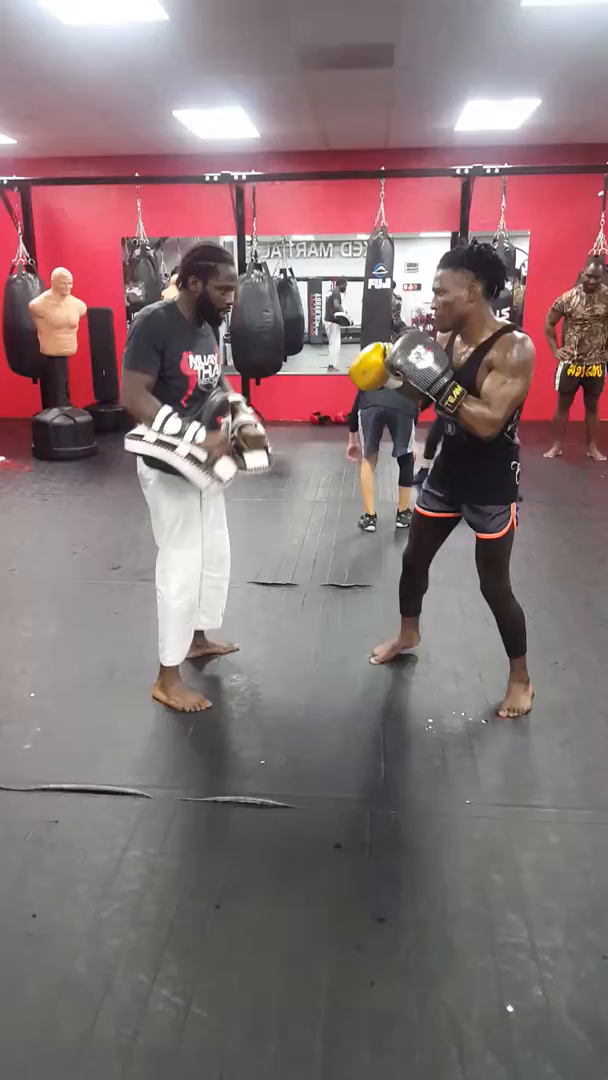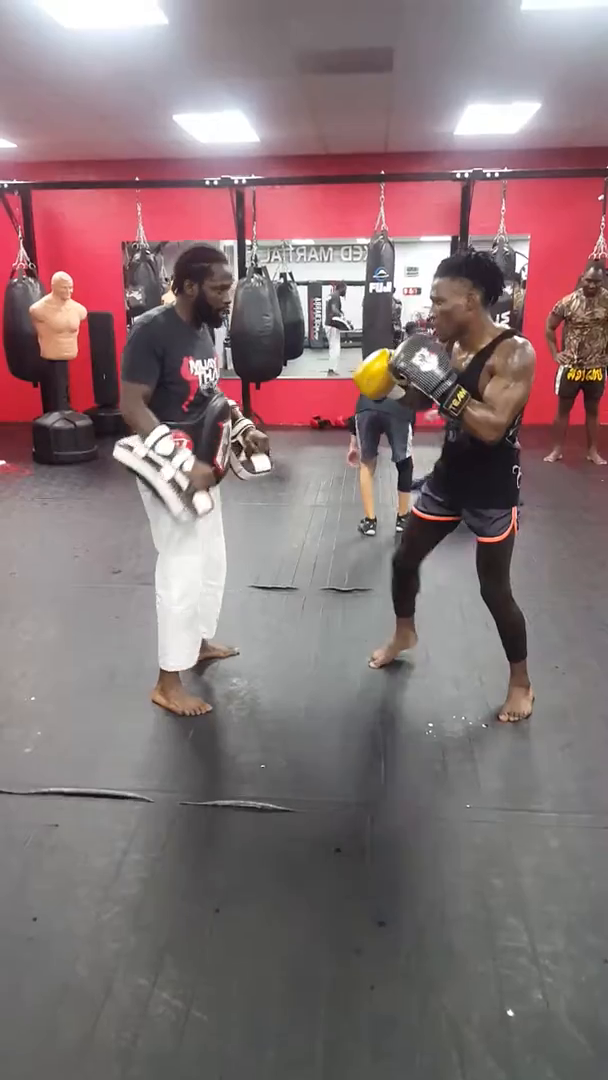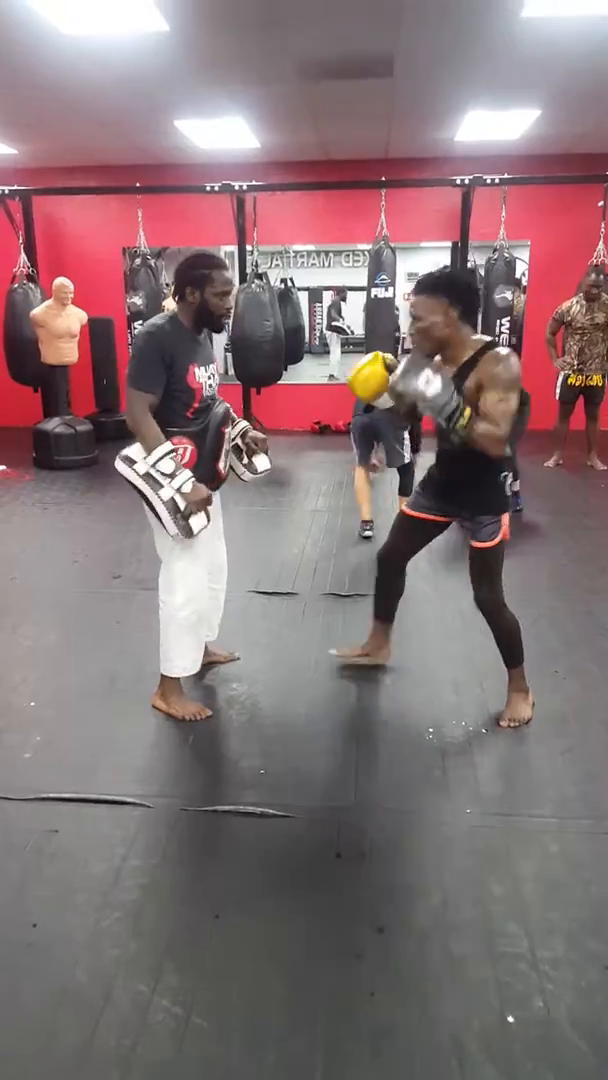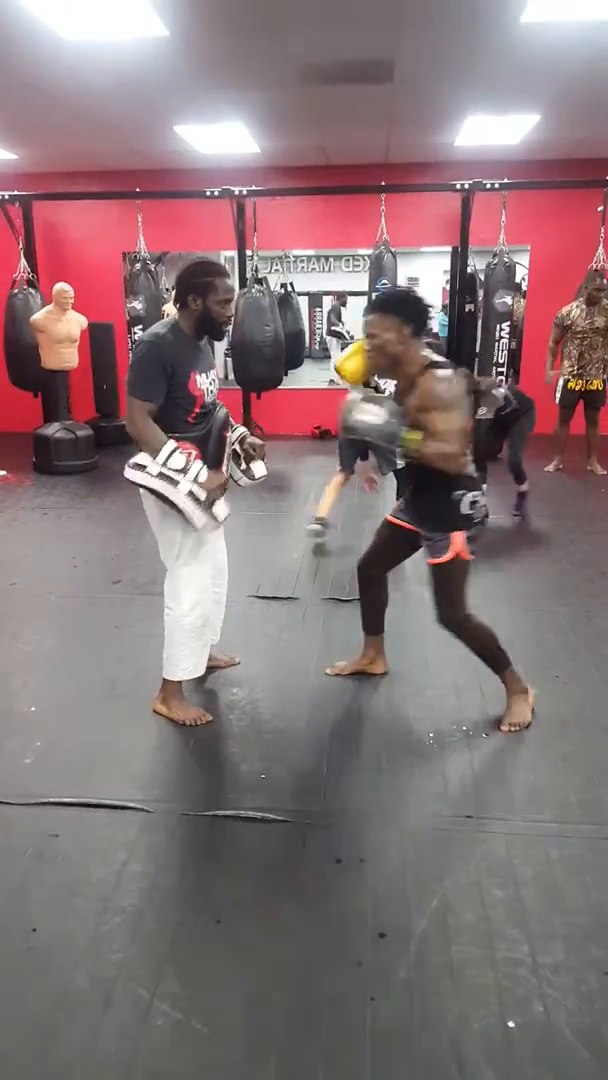
dt=0.2s
person 1, frame 1
left shoulder: (209, 324)
right shoulder: (154, 324)
right elbow: (134, 396)
right wrist: (196, 438)
right hip: (166, 465)
left knee: (214, 553)
right knee: (180, 563)
left ankle: (197, 636)
right ankle: (167, 676)
person 1, frame 2
left shoulder: (204, 328)
right shoulder: (152, 330)
right elbow: (132, 405)
left wrist: (243, 430)
left hip: (200, 465)
left knee: (211, 560)
right knee: (181, 570)
left ankle: (197, 641)
right ankle: (168, 682)
person 1, frame 3
left shoulder: (201, 333)
right shoulder: (157, 338)
right elbow: (138, 415)
left wrist: (240, 432)
left knee: (212, 565)
right knee: (185, 575)
left ankle: (198, 646)
right ankle: (169, 688)
person 1, frame 4
left shoulder: (201, 340)
right shoulder: (158, 346)
right elbow: (139, 423)
left wrist: (239, 437)
left hip: (200, 478)
left knee: (213, 570)
right knee: (191, 581)
left ankle: (202, 650)
right ankle: (170, 692)
person 2, frame 1
left shoulder: (514, 348)
right shoulder: (450, 339)
left elbow: (488, 423)
left hip: (491, 486)
right hip: (446, 473)
left knee: (494, 587)
right knee: (414, 559)
left ankle: (520, 677)
right ankle: (408, 634)
person 2, frame 2
left shoulder: (514, 353)
right shoulder: (450, 345)
left elbow: (491, 428)
right elbow: (421, 403)
left hip: (493, 489)
right hip: (448, 476)
left knee: (494, 591)
right knee: (405, 558)
left ankle: (520, 682)
right ankle: (404, 635)
person 2, frame 3
left shoulder: (498, 364)
right shoulder: (438, 358)
left elbow: (497, 441)
right elbow: (414, 411)
left wrist: (446, 408)
right wrist: (396, 389)
left hip: (483, 494)
right hip: (441, 482)
left knee: (487, 597)
right knee: (390, 558)
left ankle: (519, 687)
right ankle: (378, 644)
person 2, frame 4
left shoulder: (439, 383)
right shoulder: (413, 373)
left elbow: (451, 458)
left wrist: (401, 436)
left hip: (450, 507)
right hip: (421, 500)
left knee: (452, 613)
right knee: (370, 568)
left ankle: (517, 689)
right ankle: (372, 656)
